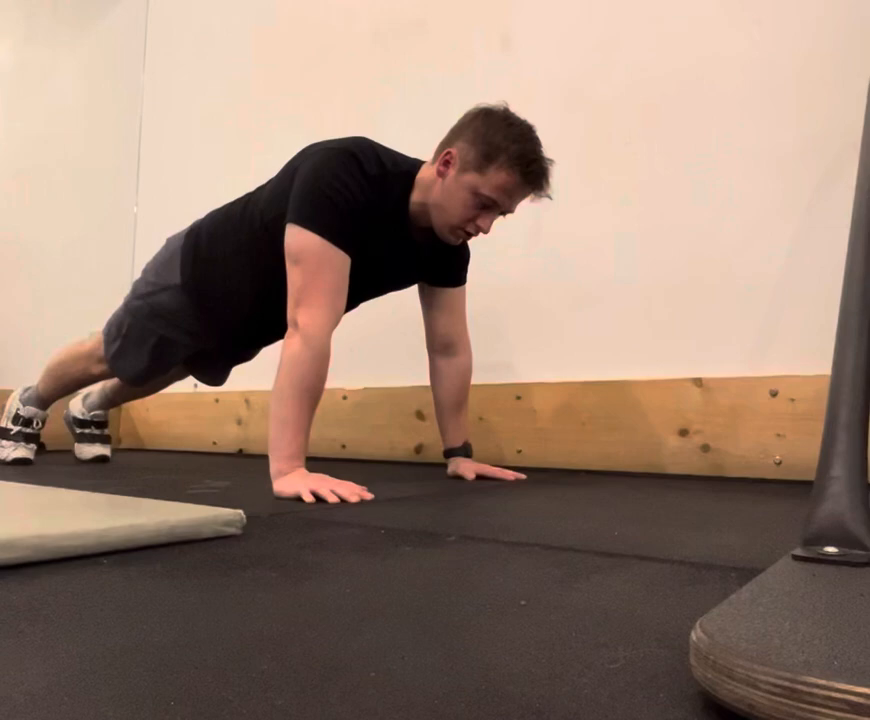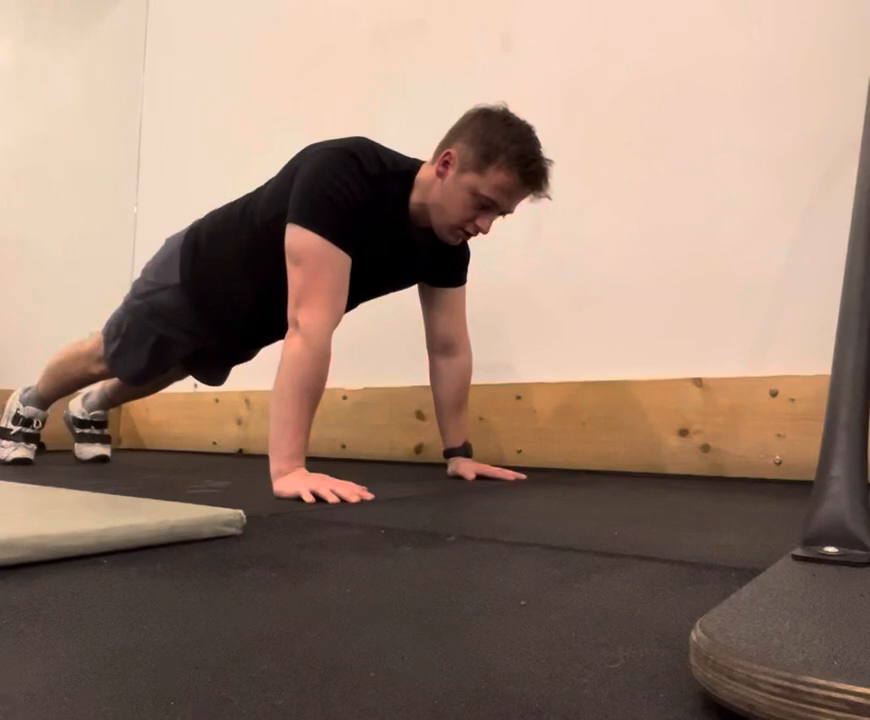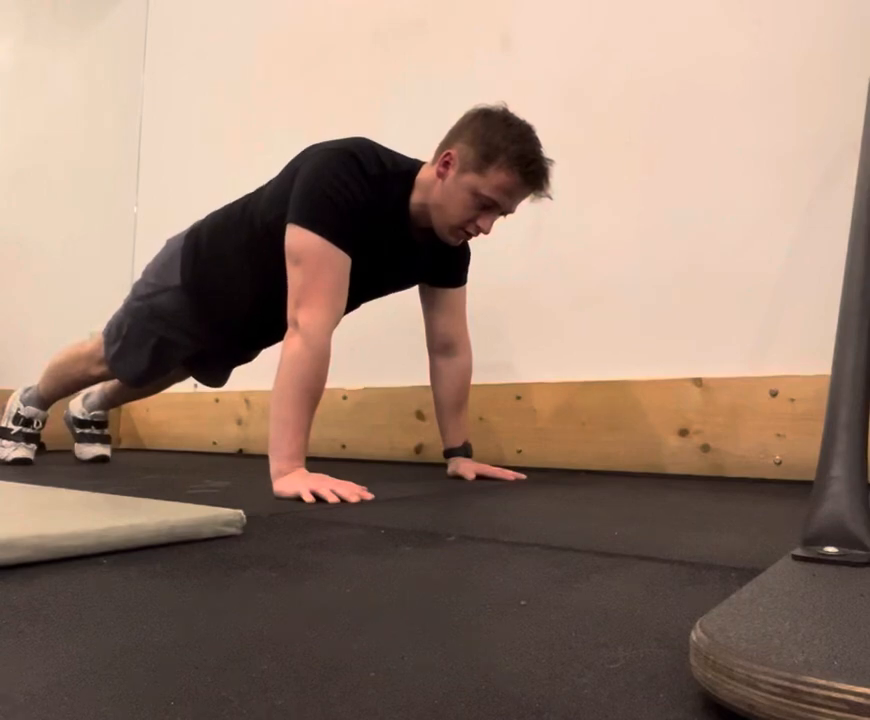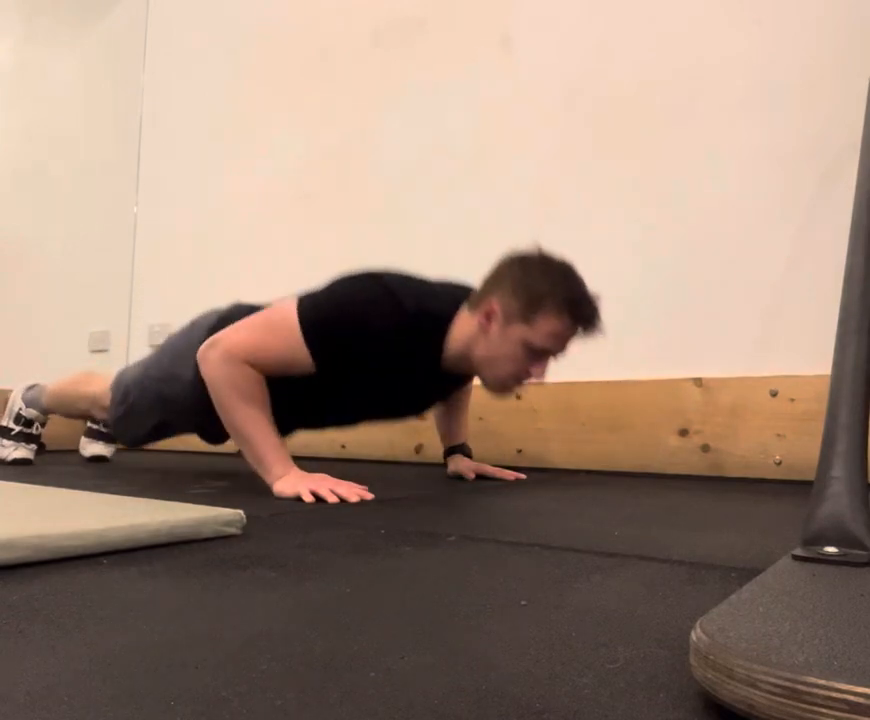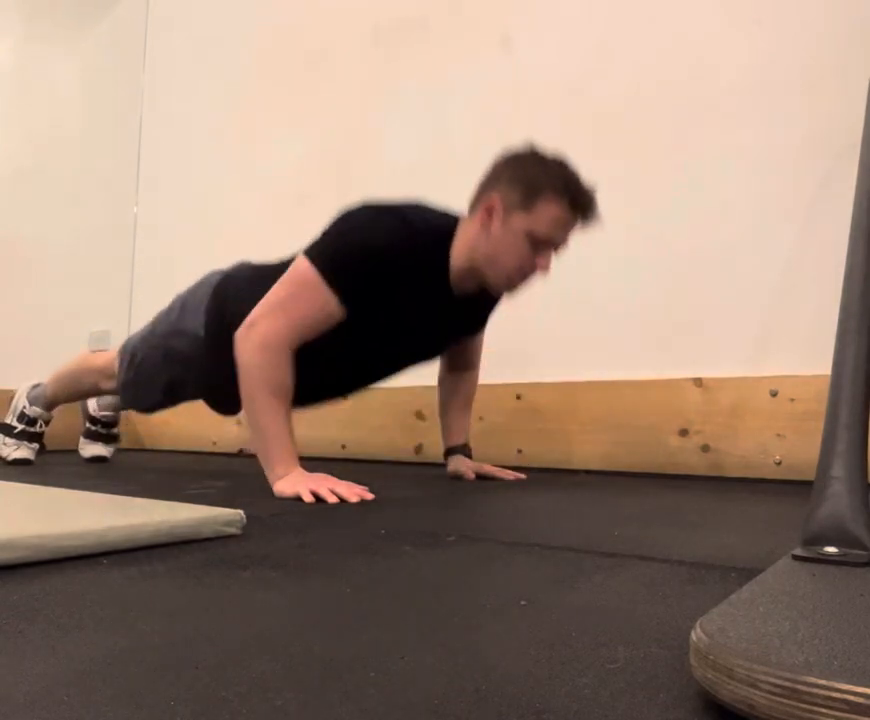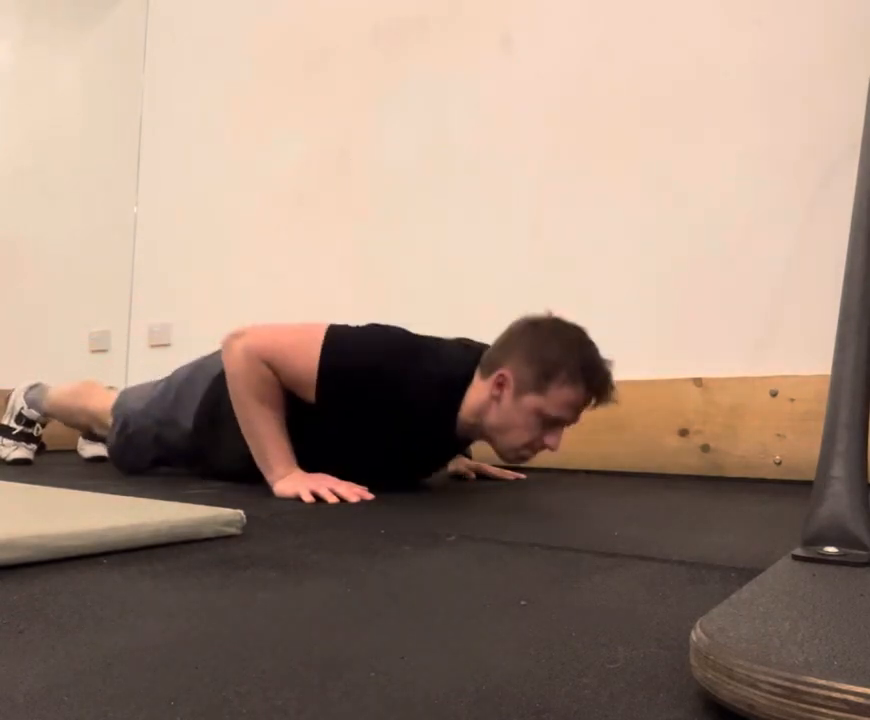
dt=0.5s
person 1, frame 1
left shoulder: (445, 238)
right shoulder: (343, 175)
left elbow: (449, 347)
right elbow: (308, 328)
left wrist: (458, 452)
right wrist: (287, 469)
left hip: (246, 321)
right hip: (194, 279)
left knee: (157, 378)
right knee: (112, 359)
left ankle: (90, 409)
person 1, frame 2
left shoulder: (446, 239)
right shoulder: (342, 177)
left elbow: (449, 347)
right elbow: (310, 327)
left wrist: (458, 452)
right wrist: (287, 469)
left hip: (243, 321)
right hip: (194, 279)
left knee: (155, 377)
right knee: (109, 359)
left ankle: (90, 410)
person 1, frame 3
left shoulder: (447, 238)
right shoulder: (344, 177)
left elbow: (449, 347)
right elbow: (310, 328)
left wrist: (458, 451)
right wrist: (287, 469)
left hip: (244, 322)
right hip: (193, 280)
left knee: (158, 378)
right knee: (110, 359)
left ankle: (90, 411)
person 1, frame 4
left shoulder: (469, 334)
right shoulder: (378, 318)
right elbow: (223, 355)
left wrist: (458, 452)
right wrist: (282, 472)
left hip: (258, 374)
right hip: (215, 361)
right knee: (118, 406)
left ankle: (100, 422)
person 1, frame 5
left shoulder: (480, 282)
right shoulder: (382, 240)
left elbow: (460, 367)
right elbow: (260, 338)
left wrist: (458, 453)
right wrist: (285, 472)
left hip: (265, 345)
right hip: (219, 321)
left knee: (149, 400)
right knee: (124, 380)
left ankle: (102, 417)
person 1, frame 6
left shoulder: (472, 384)
right shoulder: (399, 372)
right elbow: (245, 348)
left wrist: (456, 455)
right wrist: (285, 474)
left hip: (277, 400)
right hip: (217, 408)
right knee: (120, 422)
